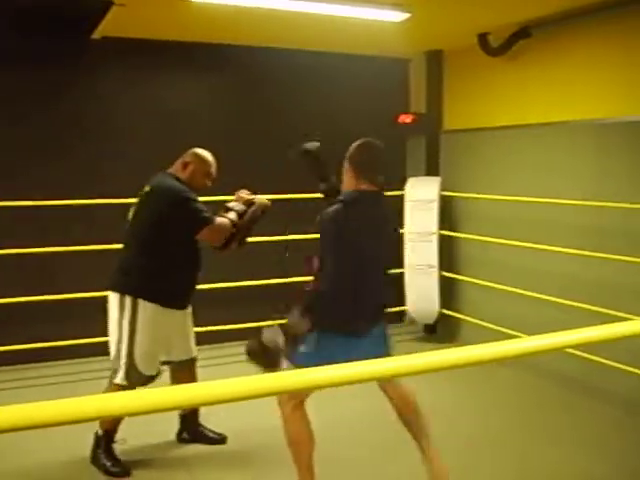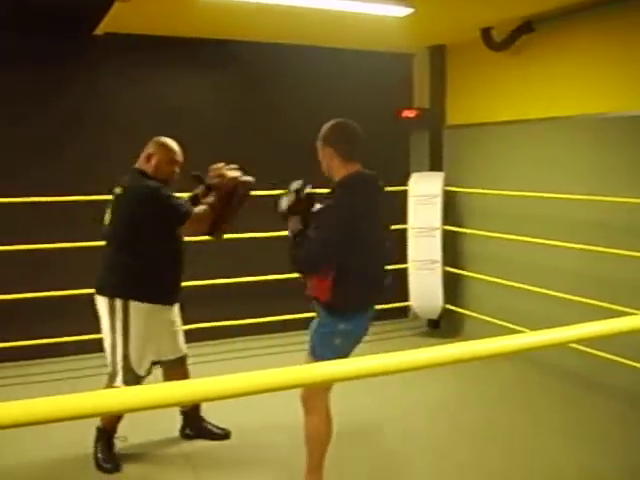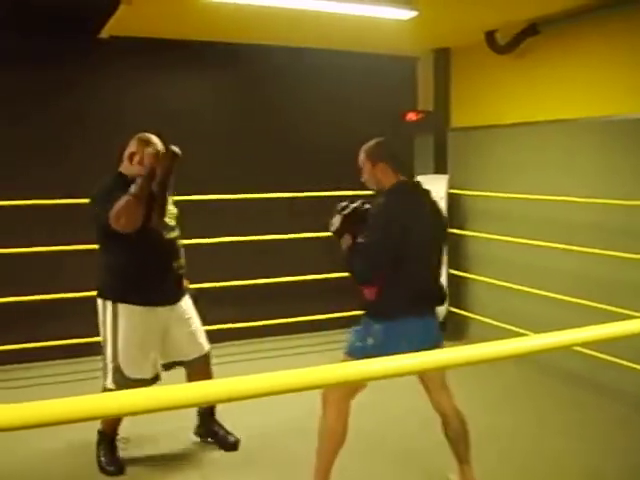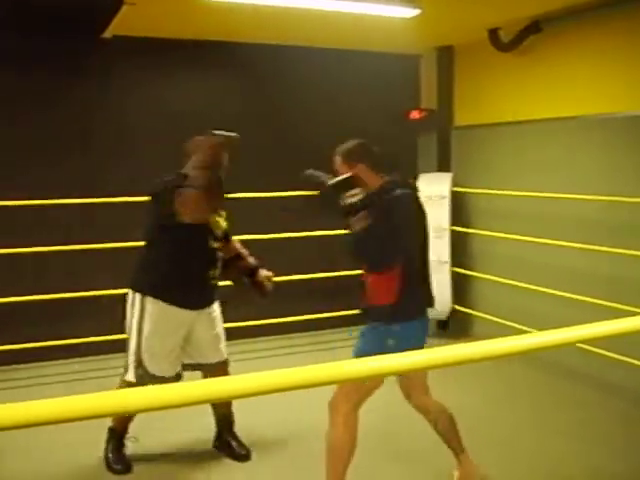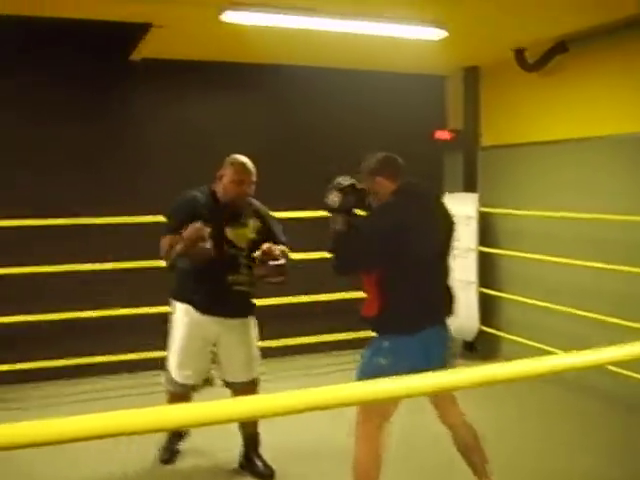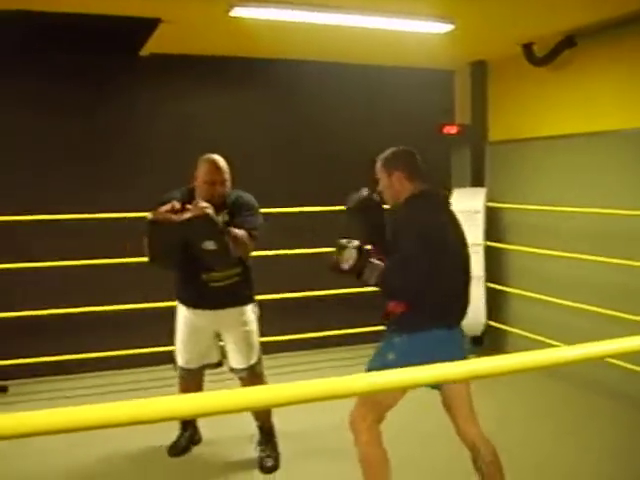
dt=0.4s
person 1, frame 1
left shoulder: (337, 218)
right shoulder: (378, 212)
left elbow: (332, 287)
left hip: (334, 332)
right hip: (371, 325)
left knee: (290, 401)
right knee: (396, 393)
person 1, frame 2
left shoulder: (342, 206)
right shoulder: (369, 190)
left elbow: (306, 262)
left wrist: (294, 222)
right wrist: (310, 221)
left hip: (342, 311)
right hip: (358, 294)
left knee: (313, 397)
person 1, frame 3
left shoulder: (387, 209)
right shoulder: (429, 205)
left elbow: (365, 270)
left wrist: (346, 236)
left hip: (388, 321)
right hip: (424, 317)
left knee: (335, 397)
right knee: (443, 400)
person 1, frame 4
left shoulder: (396, 202)
right shoulder: (390, 199)
left elbow: (375, 258)
left wrist: (357, 211)
left hip: (394, 322)
right hip: (411, 317)
left knee: (343, 405)
right knee: (420, 397)
person 1, frame 5
left shoulder: (387, 214)
right shoulder: (436, 210)
left elbow: (345, 261)
left wrist: (340, 217)
left hip: (398, 336)
right hip: (434, 329)
left knee: (368, 426)
right knee: (450, 412)
person 1, frame 6
left shoulder: (411, 217)
right shoulder: (438, 212)
left elbow: (403, 284)
left wrist: (363, 264)
right wrist: (372, 222)
left hip: (412, 336)
right hip: (448, 334)
left knee: (363, 422)
right knee: (469, 427)
person 2, frame 1
left shoulder: (167, 191)
right shoulder: (173, 193)
left elbow: (205, 231)
right elbow: (214, 234)
left wrist: (234, 210)
right wrist: (238, 209)
left hip: (170, 297)
right hip: (140, 298)
left knee: (184, 361)
right knee: (129, 374)
left ankle: (190, 425)
right ankle: (102, 445)
person 2, frame 2
left shoulder: (144, 189)
right shoulder: (145, 192)
left elbow: (181, 216)
right elbow: (194, 223)
left wrist: (206, 191)
right wrist: (219, 193)
left hip: (157, 295)
right hip: (128, 298)
left knee: (175, 359)
right knee: (126, 375)
left ankle: (192, 421)
right ankle: (104, 440)
person 2, frame 3
left shoulder: (156, 188)
right shoulder: (111, 192)
right elbow: (126, 222)
left wrist: (178, 273)
right wrist: (147, 176)
left hip: (173, 298)
right hip: (128, 302)
left knee: (199, 357)
right knee: (123, 379)
left ankle: (207, 422)
right ankle: (106, 442)
person 2, frame 4
left shoulder: (212, 197)
right shoulder: (175, 189)
left elbow: (225, 241)
right elbow: (196, 212)
left wrist: (254, 269)
right wrist: (203, 163)
left hip: (202, 301)
right hip: (159, 299)
left knee: (217, 367)
right knee: (141, 374)
left ankle: (225, 433)
right ankle: (115, 440)
person 2, frame 5
left shoulder: (257, 211)
right shoulder: (193, 203)
left elbow: (282, 250)
right elbow: (167, 250)
left wrist: (274, 253)
right wrist: (187, 242)
left hip: (239, 312)
right hip: (193, 308)
left knee: (245, 383)
right knee: (180, 381)
left ankle: (251, 452)
right ankle: (175, 433)
person 2, frame 6
left shoulder: (243, 203)
right shoulder: (175, 202)
left elbow: (244, 247)
left wrist: (214, 223)
right wrist: (158, 223)
left hip: (236, 304)
right hip: (191, 305)
left knee: (250, 371)
right knee: (189, 370)
left ankle: (266, 438)
right ankle: (189, 429)
